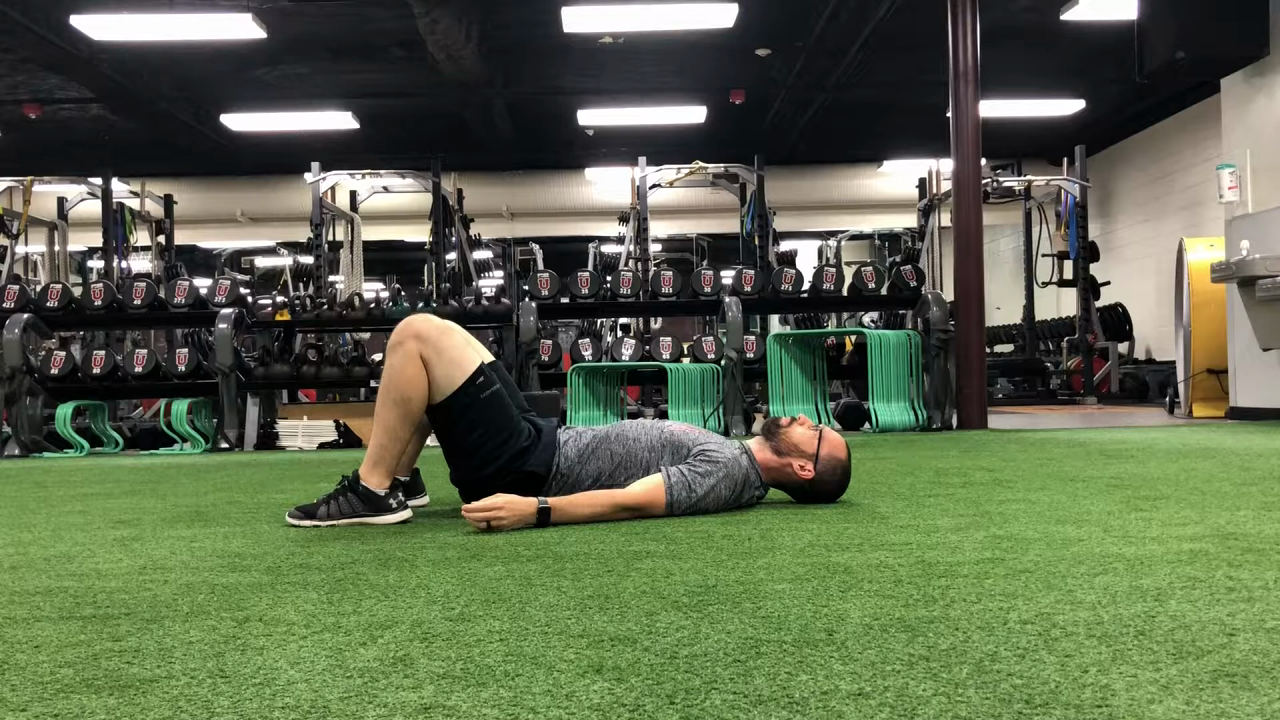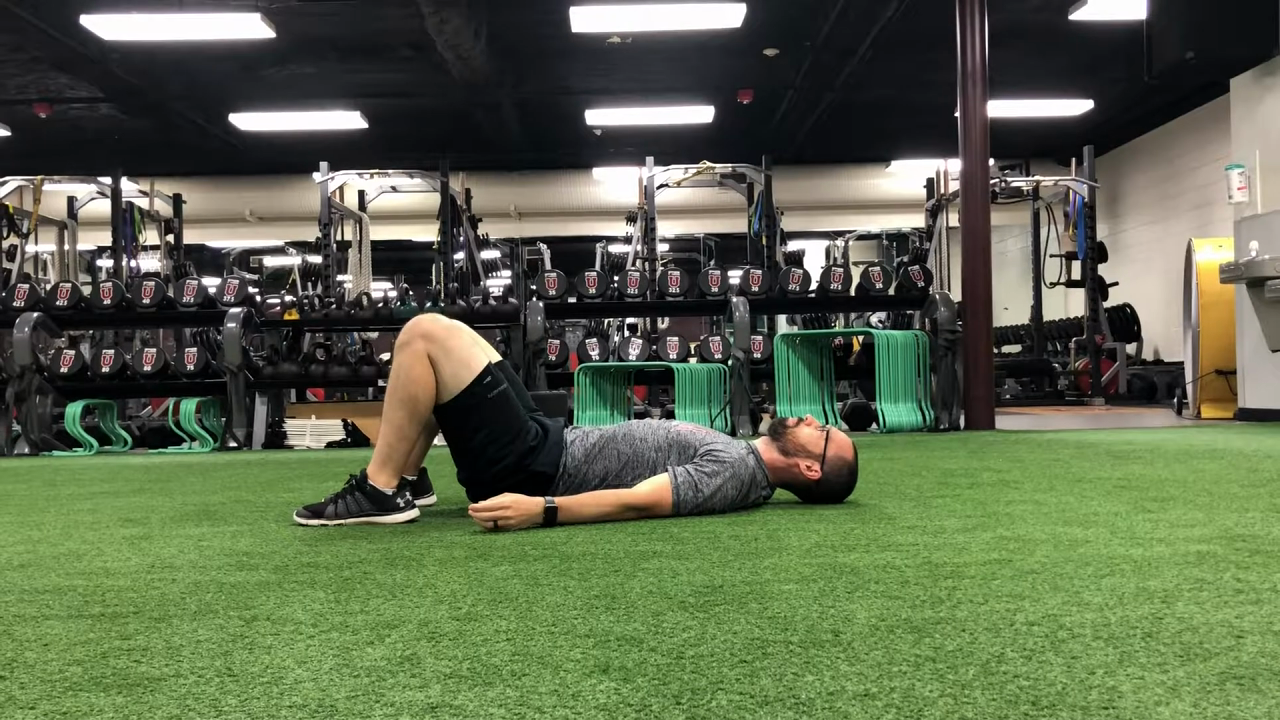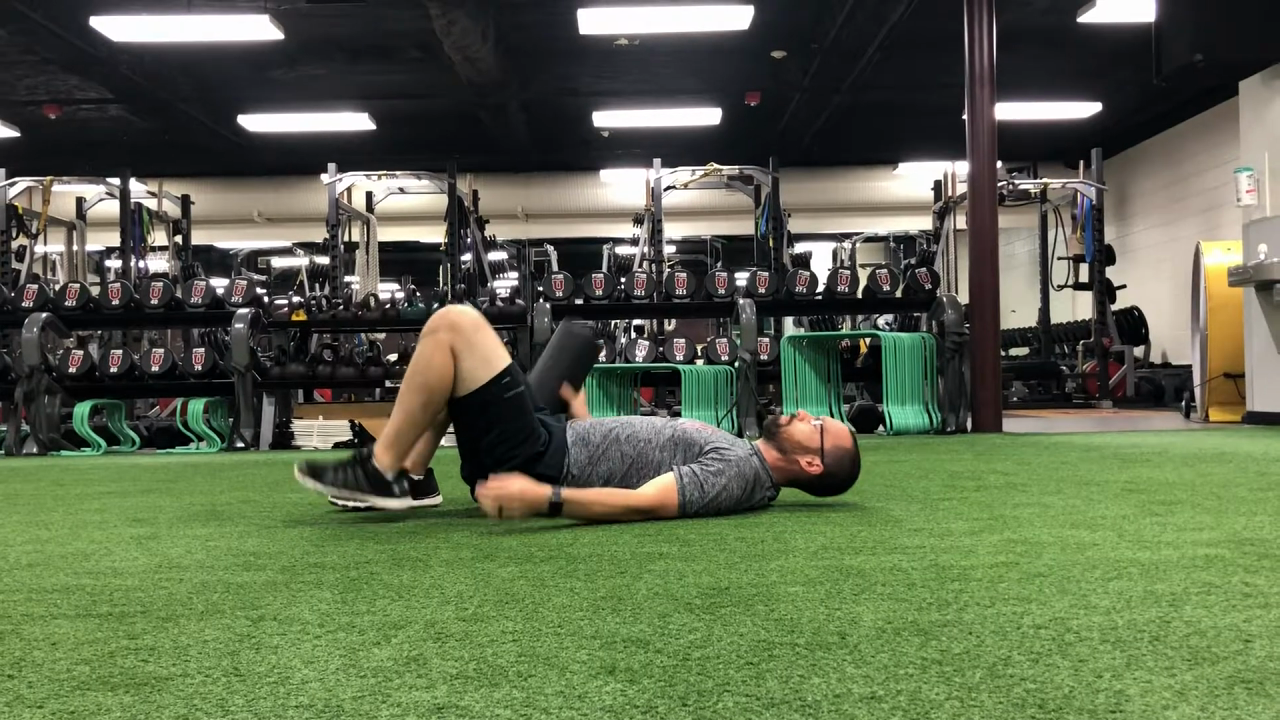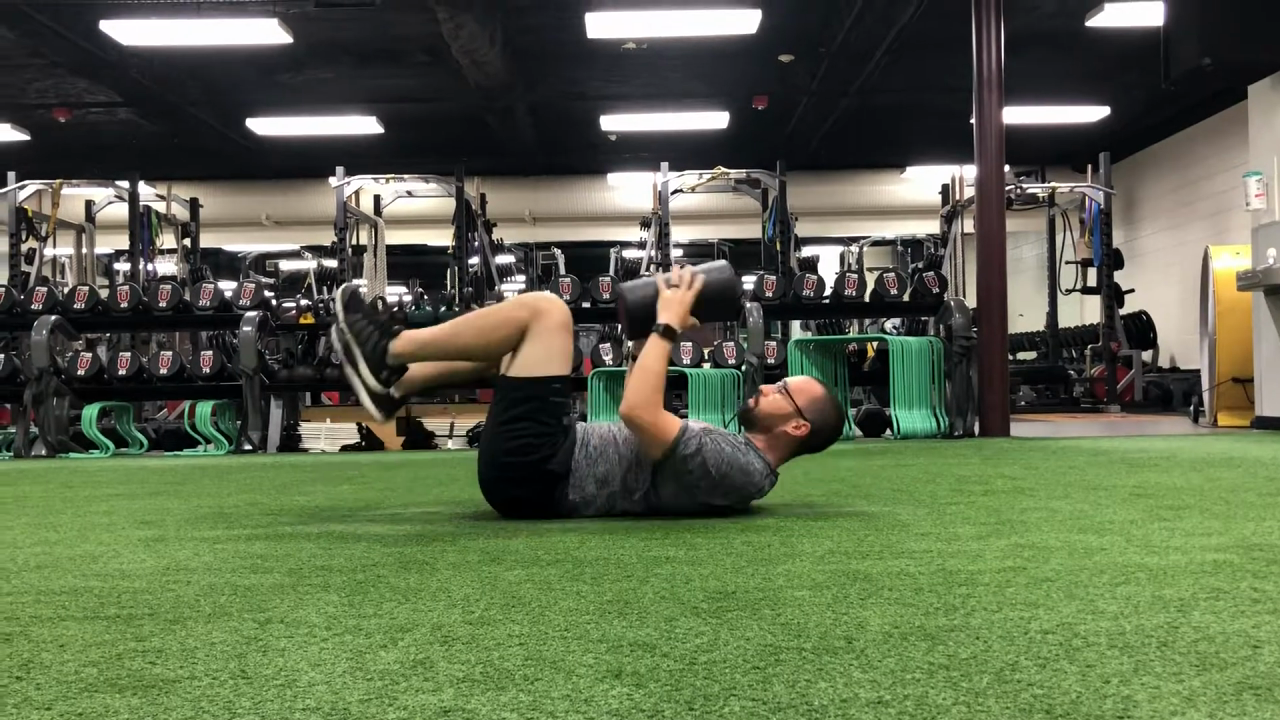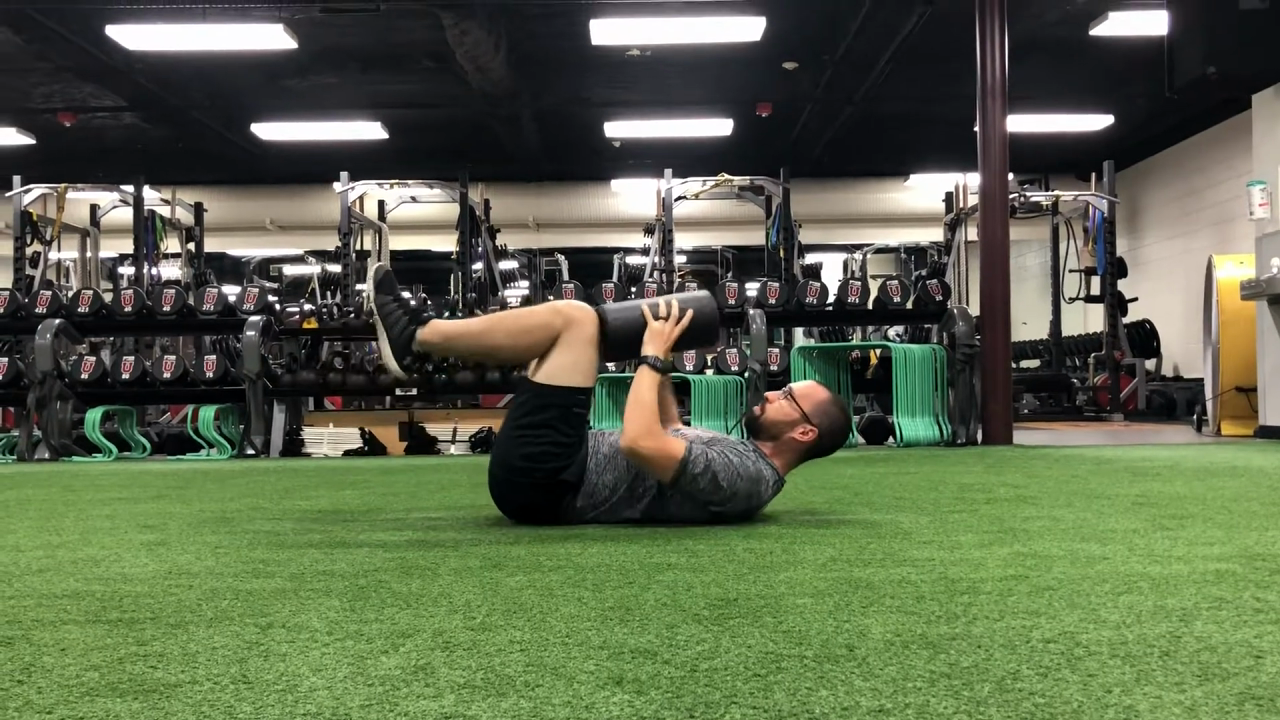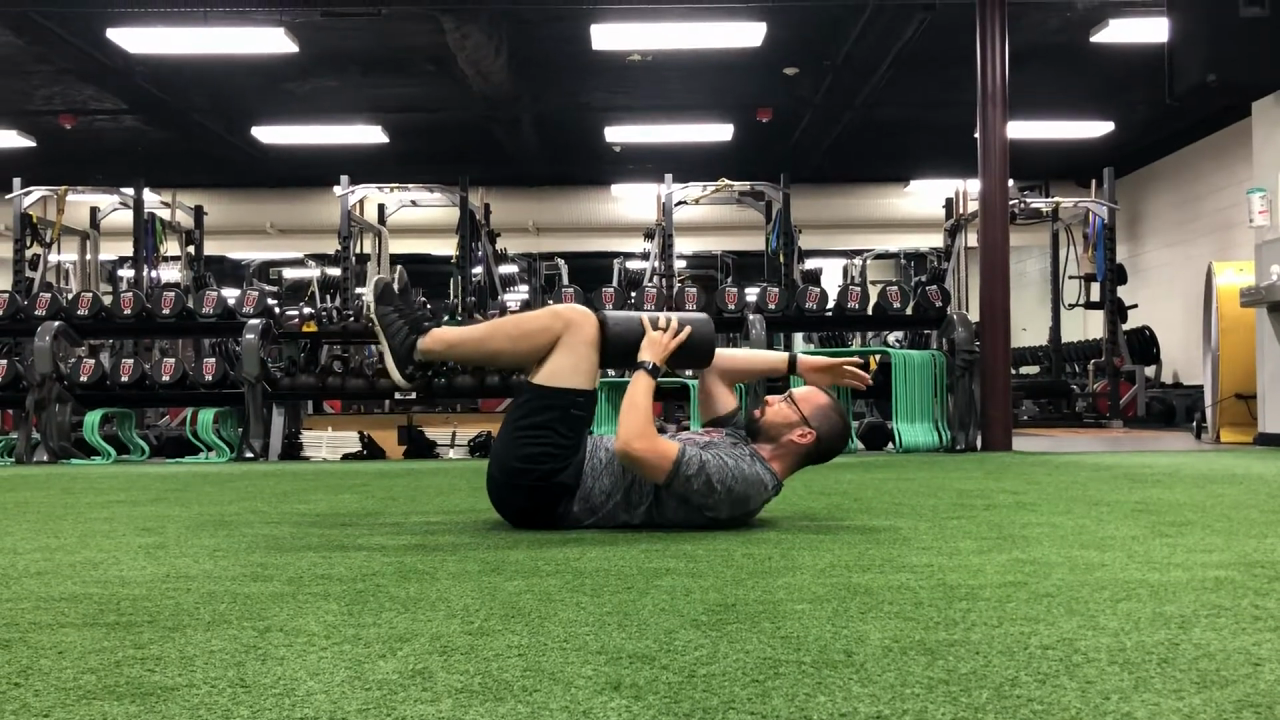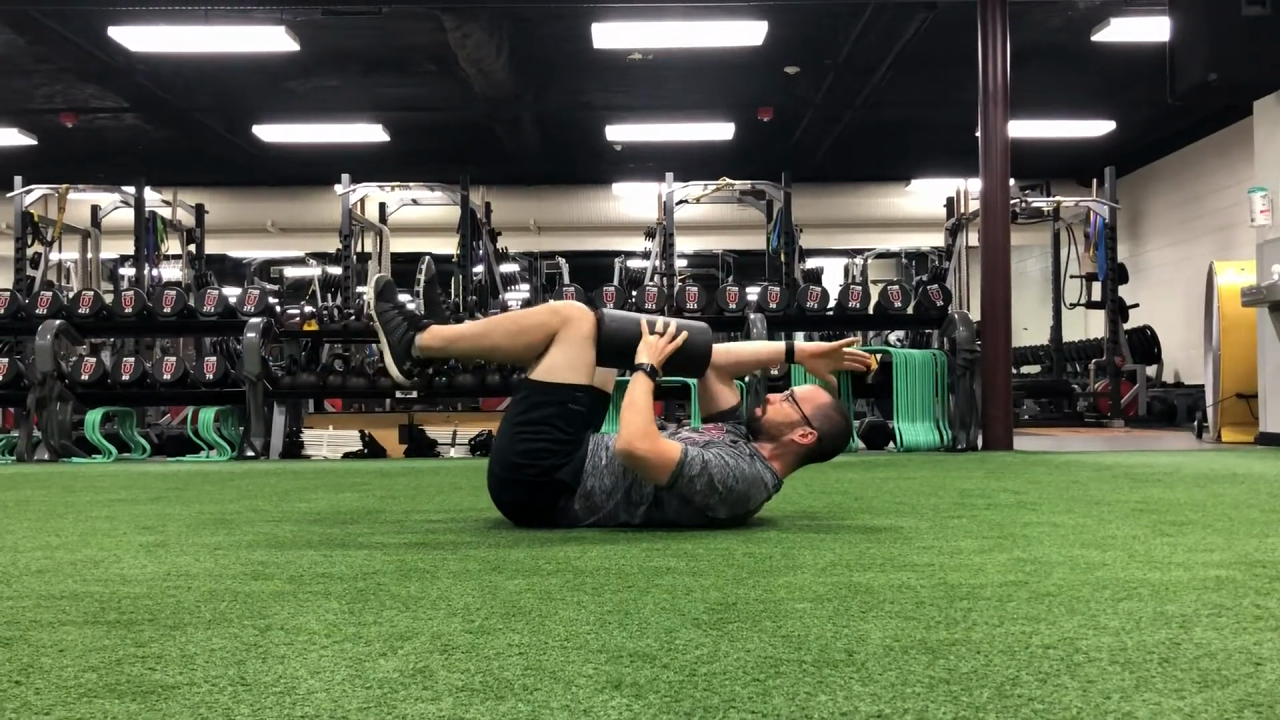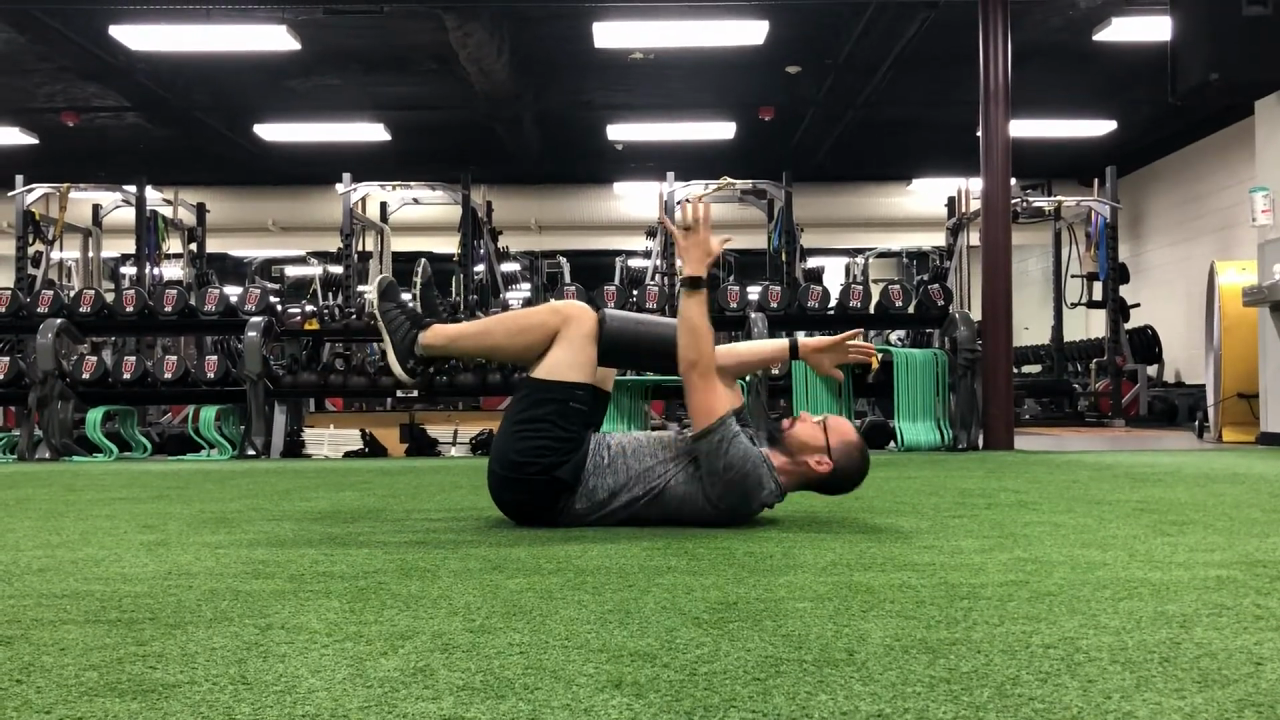
dt=0.5s
person 1, frame 1
left shoulder: (728, 471)
right shoulder: (728, 455)
left elbow: (629, 501)
left wrist: (533, 509)
left hip: (525, 468)
right hip: (546, 438)
left knee: (417, 334)
right knee: (434, 340)
left ankle: (373, 490)
right ankle: (399, 478)
person 1, frame 2
left shoulder: (735, 471)
right shoulder: (734, 454)
left elbow: (635, 501)
left wrist: (540, 508)
left hip: (530, 467)
right hip: (552, 442)
left knee: (424, 334)
right knee: (442, 335)
left ankle: (381, 490)
right ankle: (406, 477)
person 1, frame 3
left shoulder: (739, 473)
right shoulder: (738, 458)
left elbow: (639, 503)
left wrist: (545, 497)
right wrist: (579, 410)
left hip: (536, 464)
right hip: (558, 443)
left knee: (452, 324)
right knee: (459, 336)
left ankle: (381, 472)
right ankle: (407, 475)
person 1, frame 4
left shoulder: (735, 468)
right shoulder: (736, 455)
left elbow: (637, 413)
right elbow: (646, 420)
left wrist: (668, 324)
right wrist: (649, 347)
left hip: (531, 476)
right hip: (539, 473)
left knee: (544, 309)
right knee: (520, 333)
left ankle: (387, 354)
right ankle: (392, 382)
person 1, frame 5
left shoulder: (743, 478)
right shoulder: (743, 459)
left elbow: (638, 443)
right elbow: (664, 429)
left wrist: (653, 355)
right wrist: (658, 362)
left hip: (539, 478)
right hip: (548, 476)
left knee: (575, 318)
right knee: (554, 334)
left ankle: (415, 337)
right ankle: (417, 342)
person 1, frame 6
left shoulder: (738, 479)
right shoulder: (740, 450)
left elbow: (632, 445)
right elbow: (713, 365)
left wrist: (648, 362)
right wrist: (798, 362)
left hip: (539, 484)
right hip: (548, 479)
left knee: (575, 320)
right knee: (574, 337)
left ankle: (417, 349)
right ankle: (430, 338)
person 1, frame 7
left shoulder: (738, 478)
right shoulder: (740, 445)
left elbow: (635, 446)
right elbow: (712, 362)
left wrist: (646, 366)
right wrist: (798, 351)
left hip: (538, 480)
right hip: (556, 477)
left knee: (572, 318)
right knee: (593, 337)
left ankle: (418, 343)
right ankle: (443, 334)
person 1, frame 8
left shoulder: (744, 476)
right shoulder: (751, 459)
left elbow: (697, 372)
right elbow: (715, 367)
left wrist: (694, 273)
right wrist: (799, 347)
left hip: (538, 480)
right hip: (552, 478)
left knee: (575, 317)
right knee: (595, 338)
left ankle: (419, 341)
right ankle: (437, 334)
